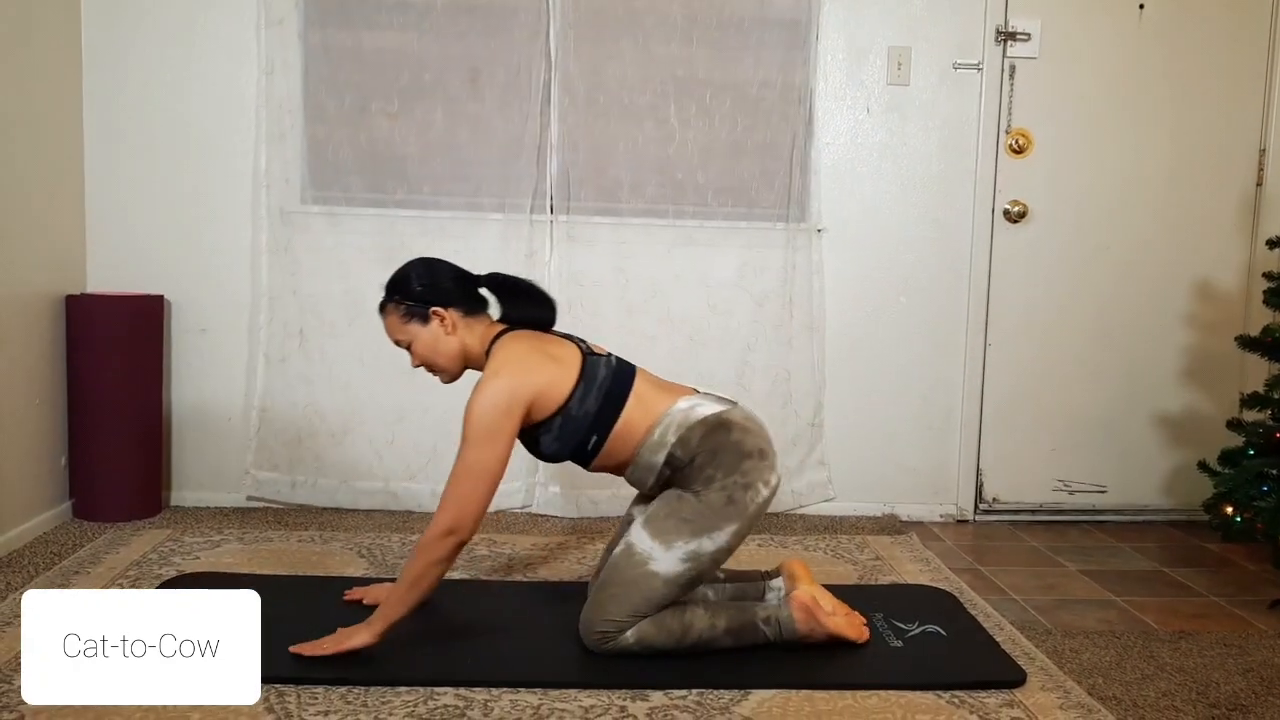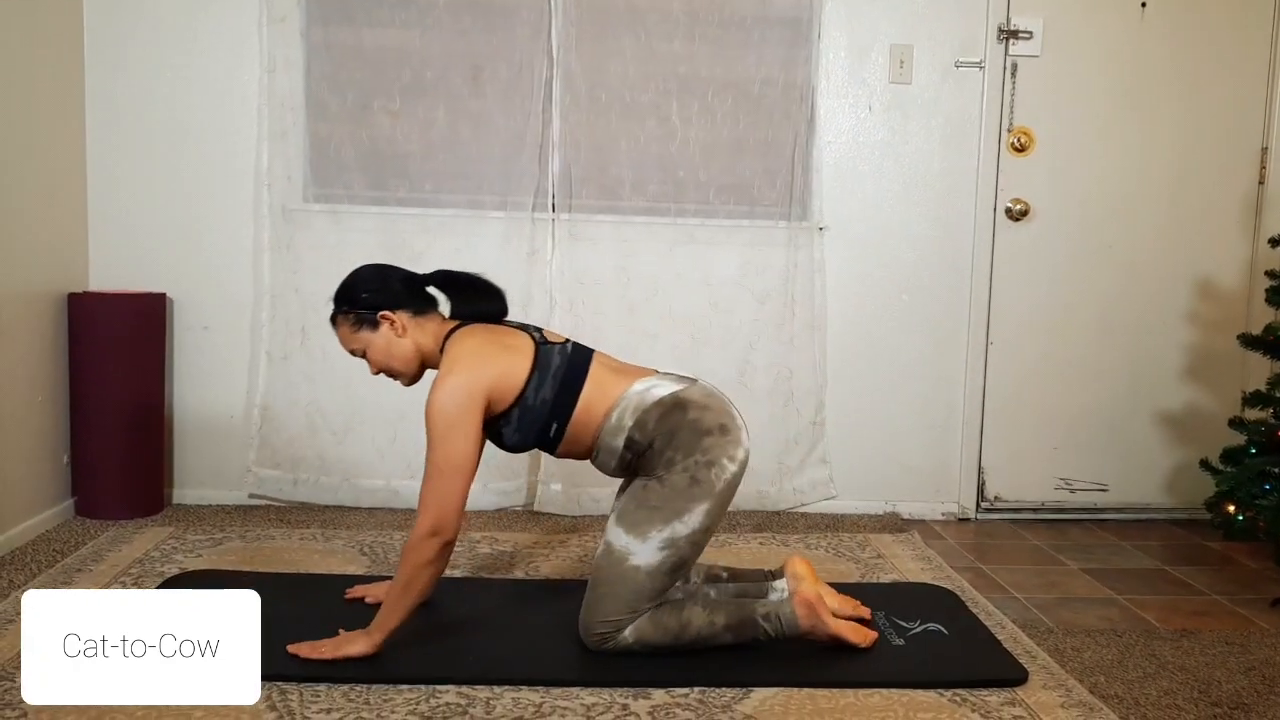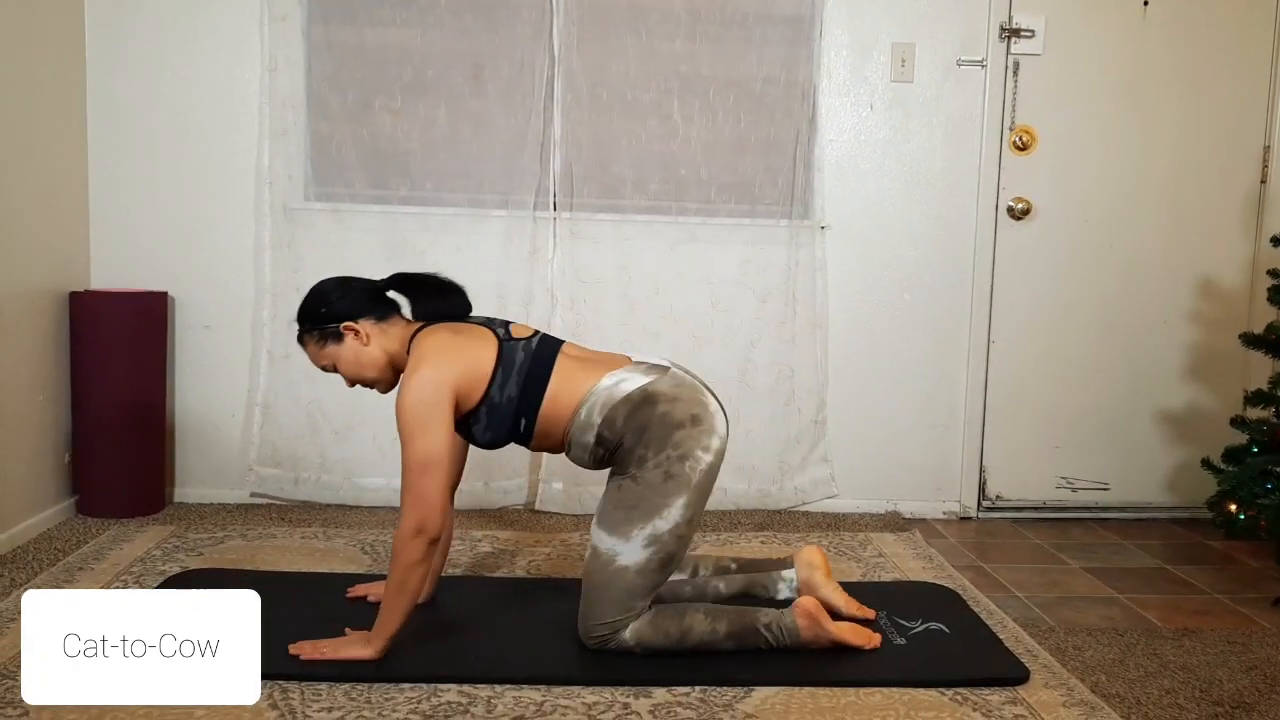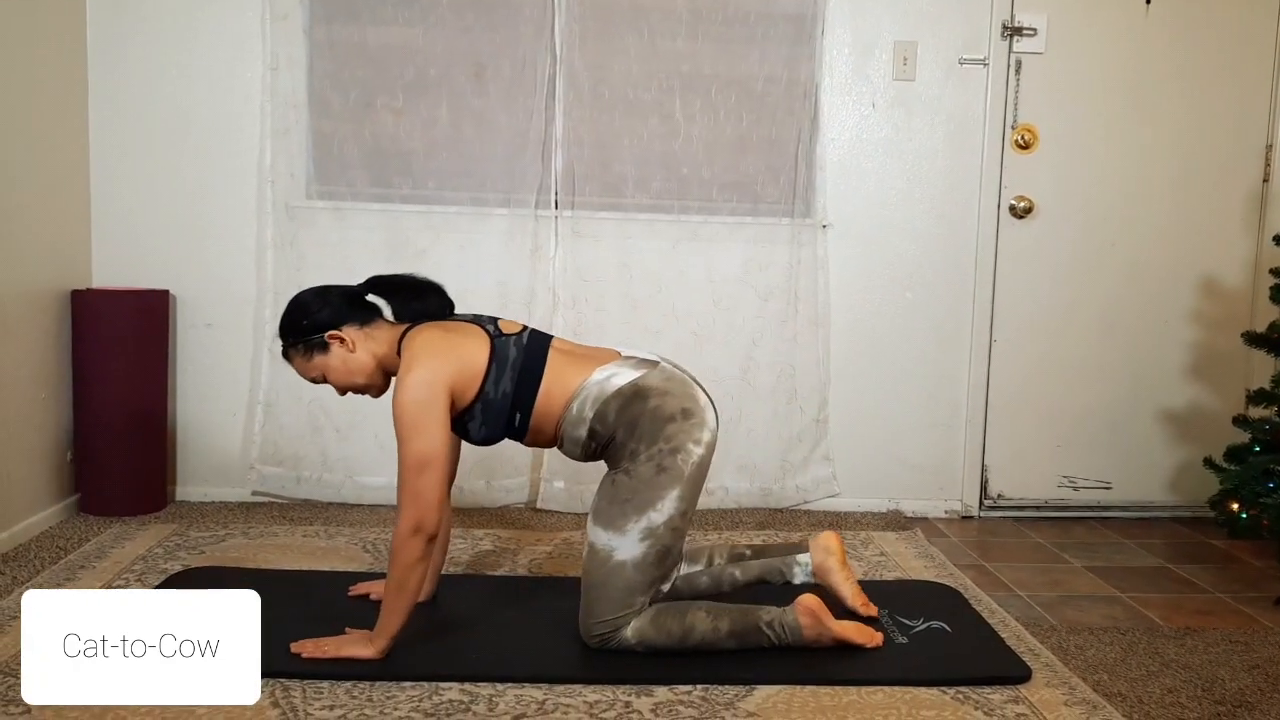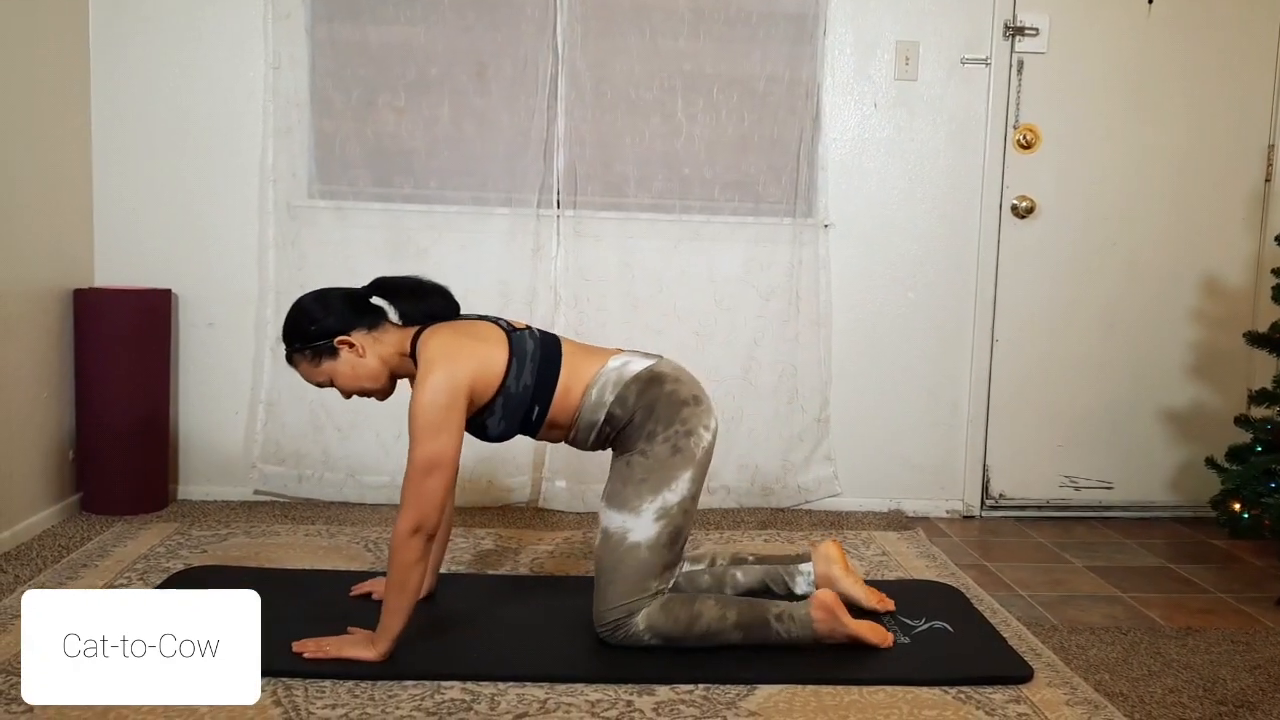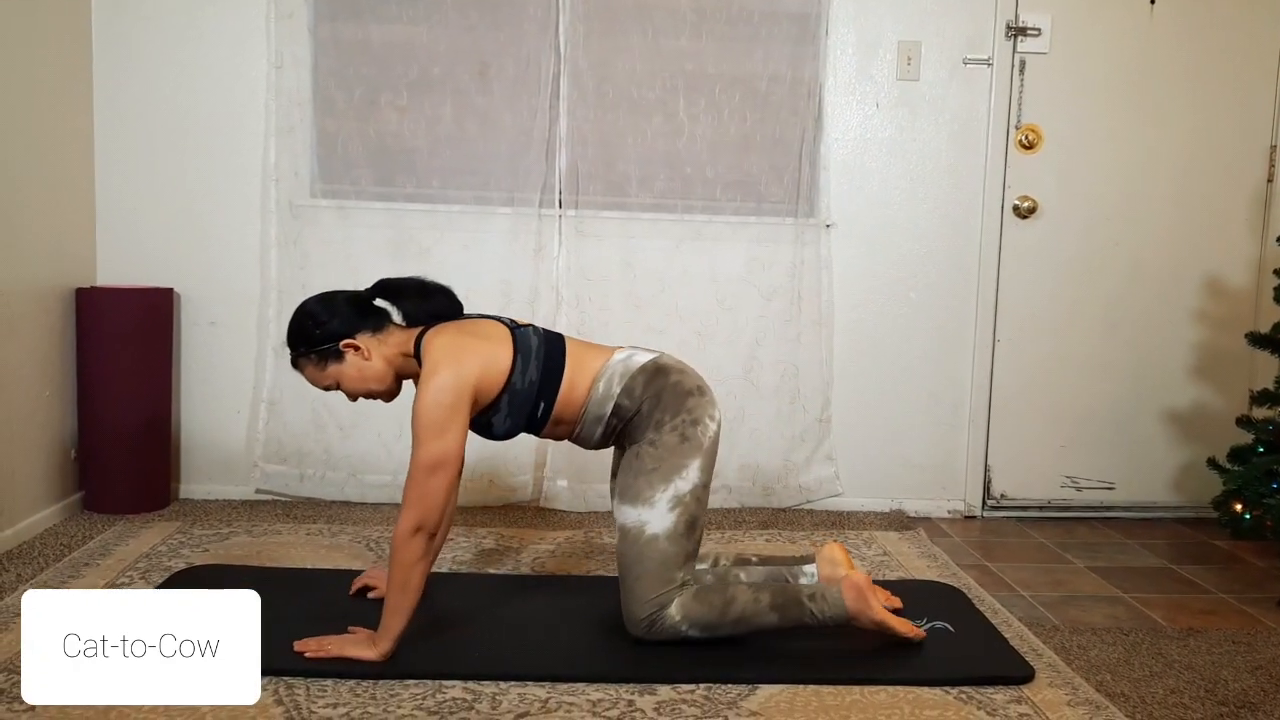
dt=0.3s
person 1, frame 1
left shoulder: (503, 384)
right shoulder: (517, 355)
left elbow: (454, 526)
right elbow: (460, 512)
left wrist: (373, 627)
right wrist: (409, 585)
left hip: (723, 462)
right hip: (705, 454)
left knee: (606, 628)
right knee: (626, 588)
left ankle: (791, 616)
right ankle: (781, 586)
person 1, frame 2
left shoulder: (457, 378)
right shoulder: (475, 345)
left elbow: (437, 527)
right elbow: (447, 506)
left wrist: (373, 635)
right wrist: (409, 586)
left hip: (689, 444)
right hip: (687, 428)
left knee: (606, 628)
right knee: (634, 585)
left ankle: (792, 613)
right ankle: (782, 582)
person 1, frame 3
left shoulder: (423, 379)
right shoulder: (449, 346)
left elbow: (420, 525)
right elbow: (443, 494)
left wrist: (375, 641)
right wrist: (418, 585)
left hip: (665, 431)
right hip: (673, 404)
left knee: (607, 628)
right knee: (643, 578)
left ankle: (796, 625)
right ankle: (797, 575)
person 1, frame 4
left shoulder: (419, 375)
right shoulder: (437, 345)
left elbow: (419, 524)
right elbow: (440, 494)
left wrist: (378, 639)
right wrist: (420, 584)
left hip: (656, 426)
right hip: (667, 398)
left knee: (609, 627)
right knee: (653, 576)
left ankle: (798, 623)
right ankle: (808, 558)
person 1, frame 5
left shoulder: (440, 375)
right shoulder: (433, 349)
left elbow: (416, 521)
right elbow: (438, 494)
left wrist: (379, 641)
right wrist: (419, 581)
left hip: (663, 415)
right hip: (655, 410)
left knee: (624, 619)
right knee: (651, 578)
left ankle: (813, 617)
right ankle: (813, 569)
person 1, frame 6
left shoulder: (443, 375)
right shoulder: (437, 350)
left elbow: (418, 521)
right elbow: (442, 492)
left wrist: (380, 642)
right wrist: (408, 576)
left hip: (668, 408)
right hip: (652, 412)
left knee: (654, 613)
right knee: (661, 575)
left ankle: (841, 599)
right ankle: (818, 568)
